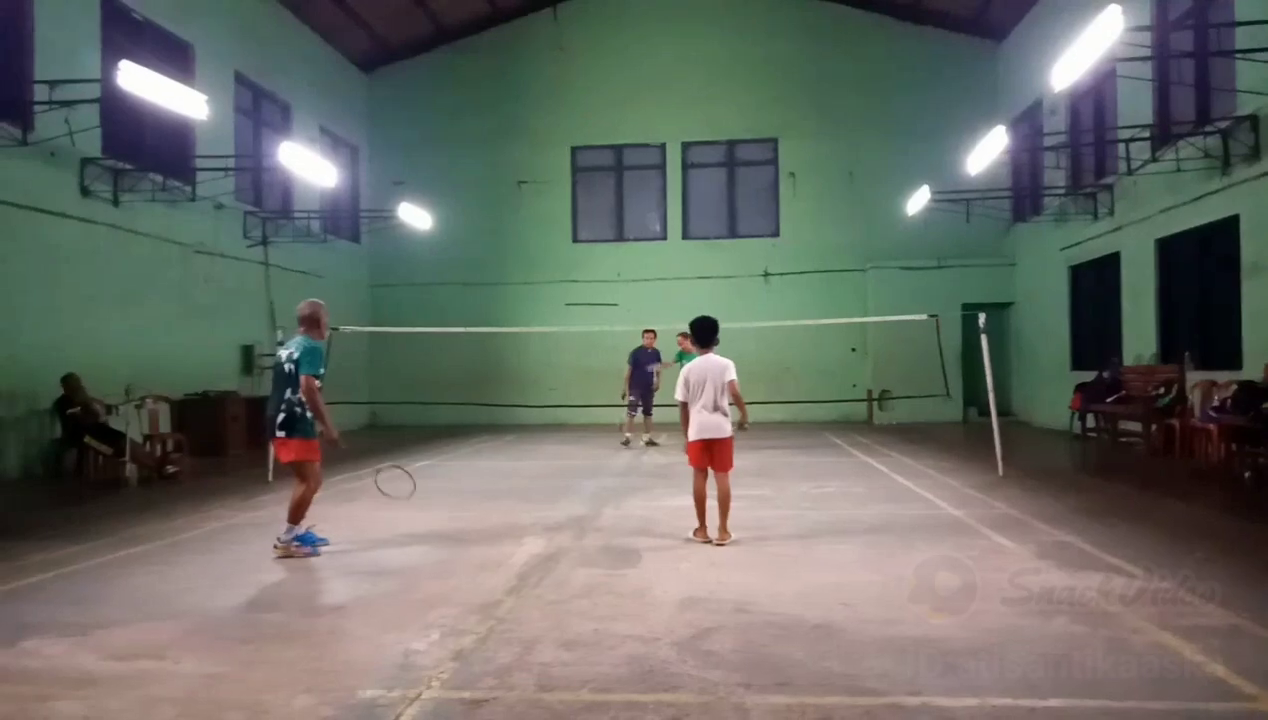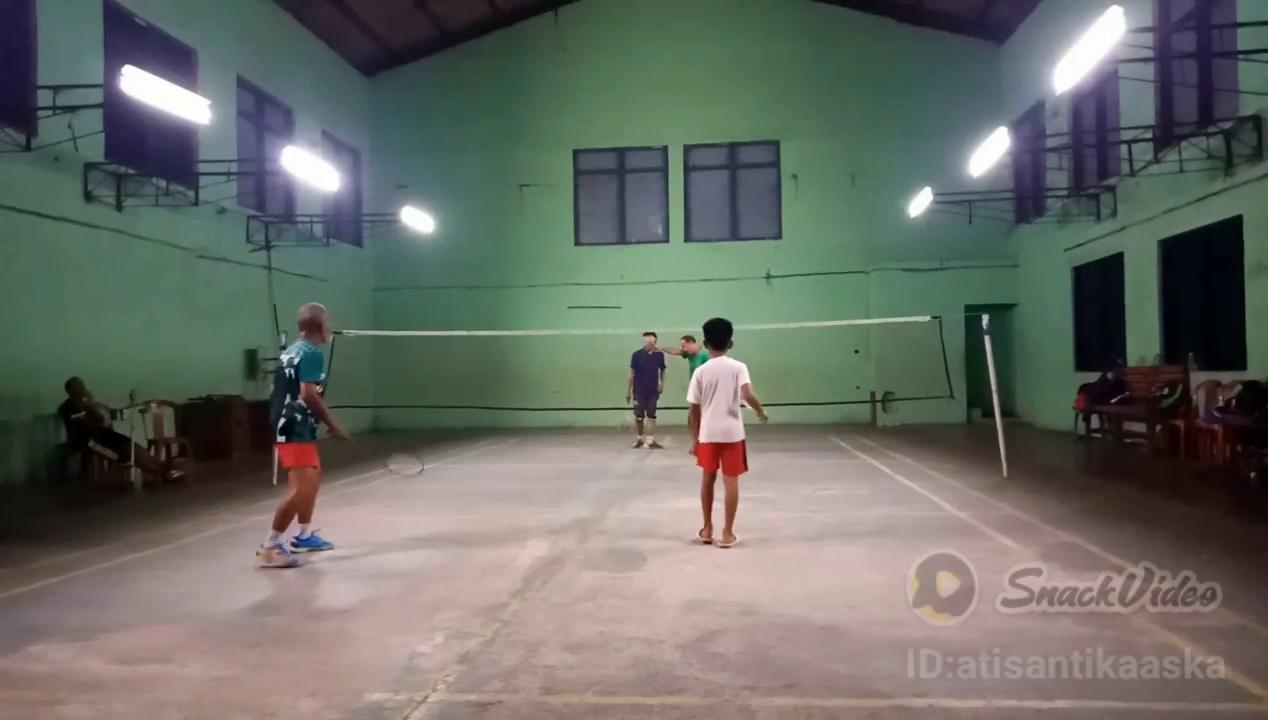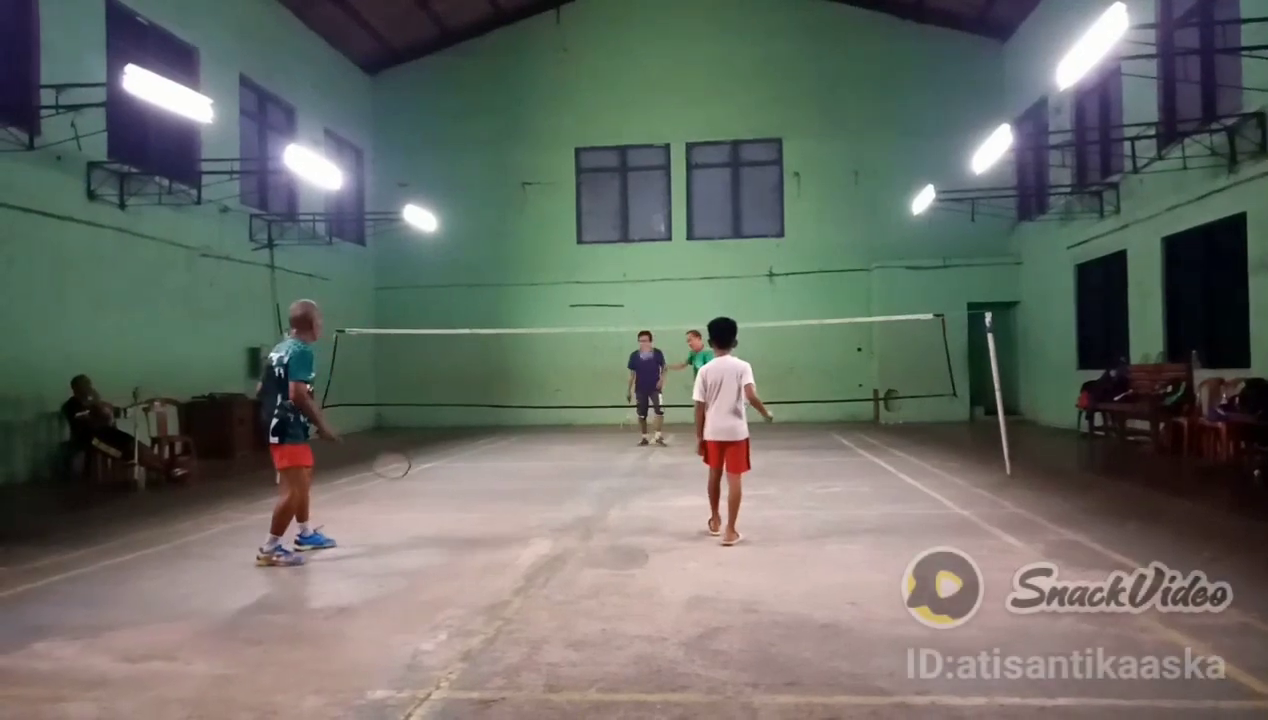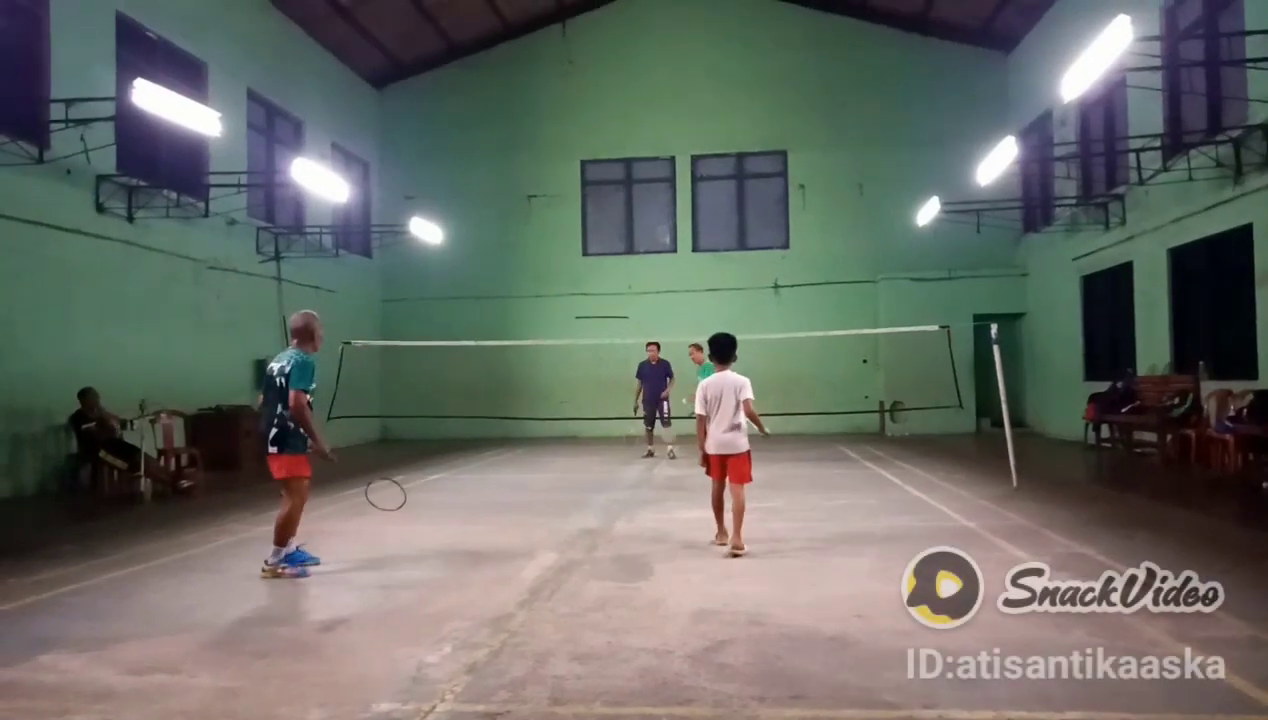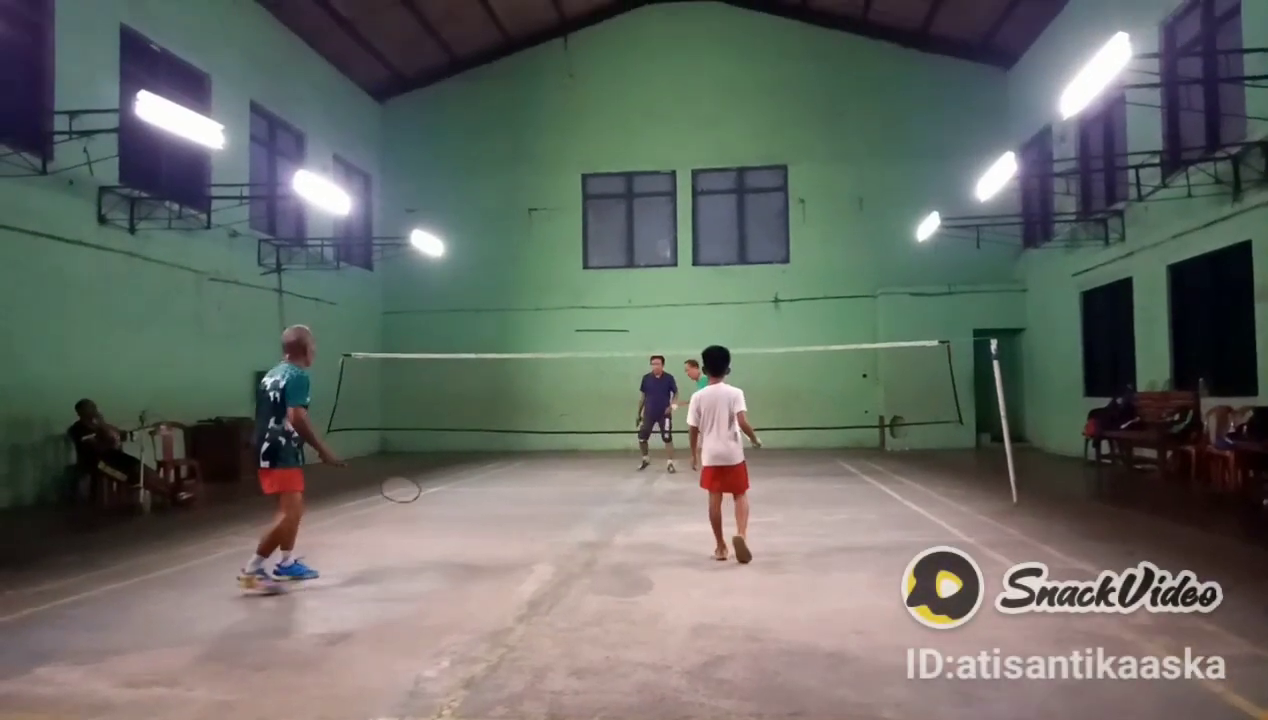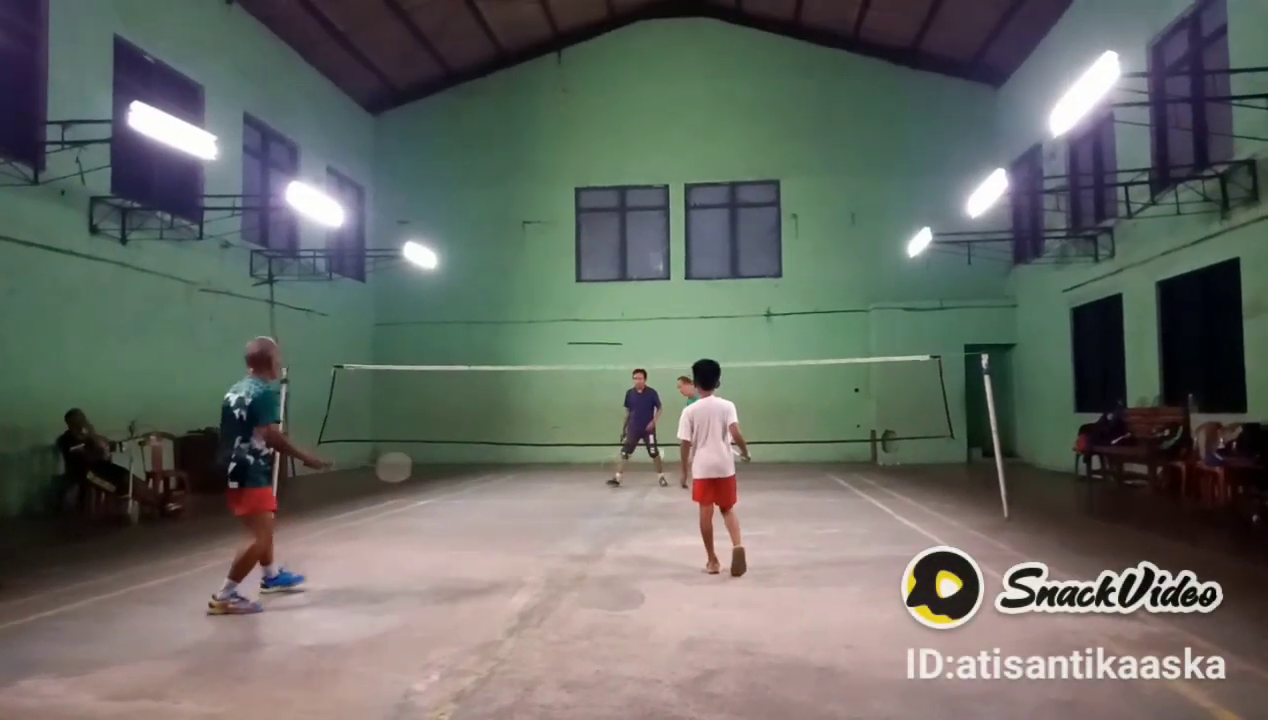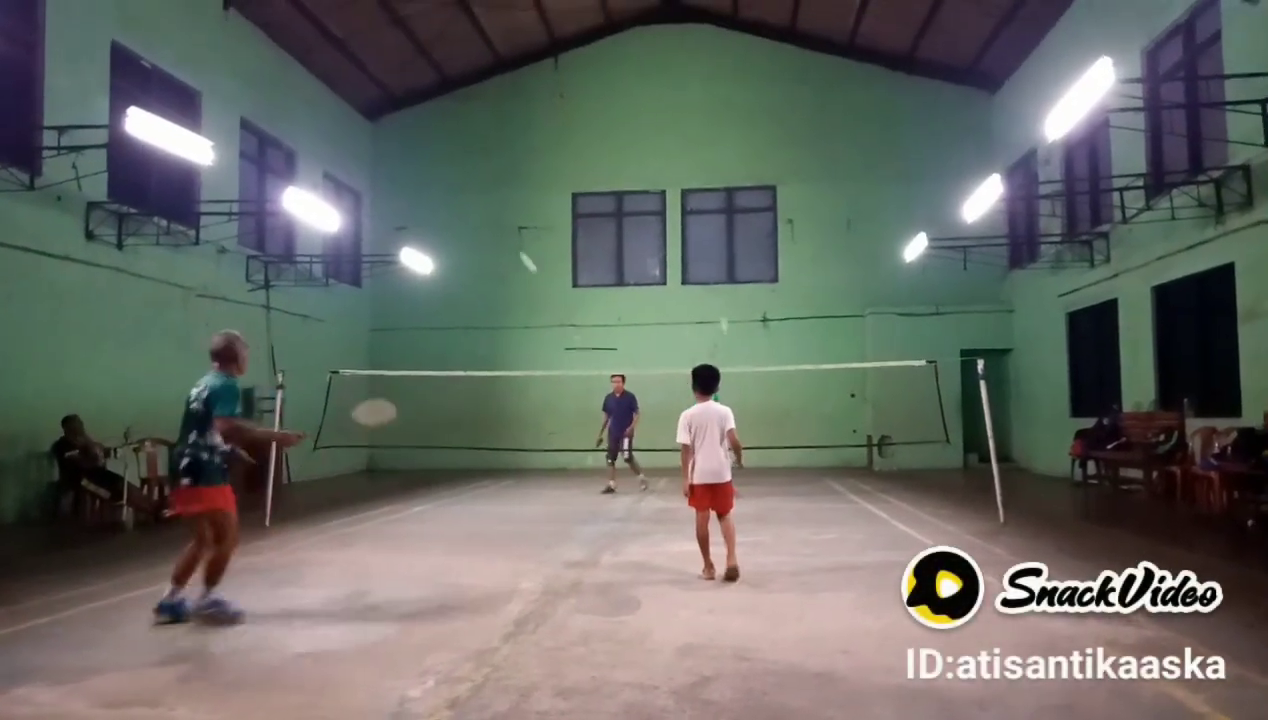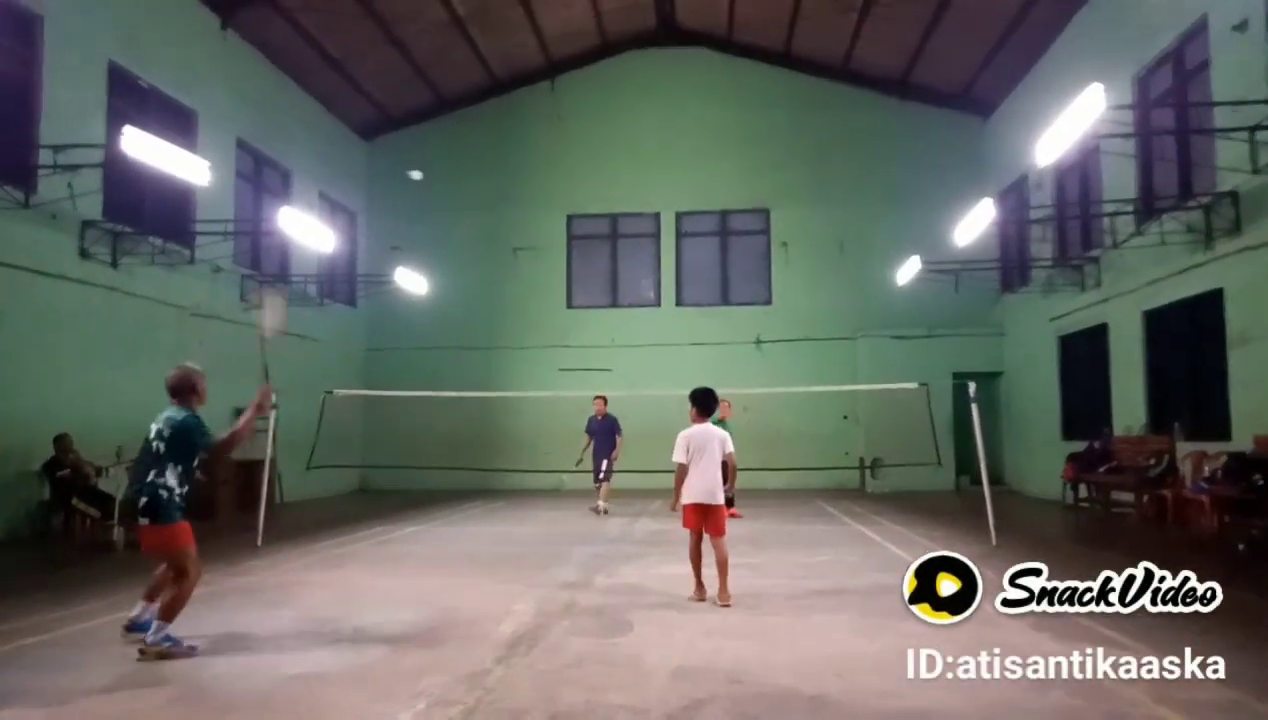
dt=0.3s
person 1, frame 1
left shoulder: (288, 348)
right shoulder: (312, 348)
right elbow: (308, 388)
right wrist: (327, 425)
left hip: (281, 422)
right hip: (296, 425)
left knee: (305, 478)
right knee: (312, 480)
left ankle: (298, 532)
right ankle: (286, 540)
person 1, frame 2
left shoulder: (291, 351)
right shoulder: (312, 353)
left elbow: (276, 390)
right elbow: (309, 395)
right wrist: (333, 425)
left hip: (286, 427)
right hip: (296, 431)
left knee: (312, 478)
right knee: (299, 488)
left ankle: (304, 535)
right ankle: (271, 546)
person 1, frame 3
left shoulder: (279, 349)
right shoulder: (302, 351)
left elbow: (261, 390)
right elbow: (298, 394)
right wrist: (321, 425)
left hip: (279, 427)
right hip: (289, 430)
left knee: (303, 478)
right knee: (293, 489)
left ankle: (306, 533)
right ankle: (270, 549)
person 1, frame 4
left shoulder: (280, 360)
right shoulder: (303, 361)
left elbow: (265, 401)
right elbow: (297, 404)
right wrist: (317, 441)
left hip: (275, 437)
right hip: (288, 440)
left knee: (297, 495)
right knee: (295, 499)
left ankle: (289, 550)
right ankle: (274, 561)
person 1, frame 5
left shoulder: (272, 375)
right shoulder: (297, 376)
right elbow: (297, 419)
right wrist: (322, 450)
left hip: (270, 451)
right hip: (281, 455)
left knee: (293, 509)
right knee: (289, 513)
left ankle: (286, 563)
right ankle: (252, 570)
person 1, frame 6
left shoulder: (235, 390)
right shoulder: (265, 393)
right elbow: (271, 435)
right wrist: (306, 458)
left hip: (233, 470)
right hip: (248, 473)
left knee: (265, 526)
right knee: (260, 536)
left ankle: (272, 575)
right ankle: (225, 596)
person 1, frame 7
left shoulder: (204, 384)
right shoulder: (226, 386)
right elbow: (228, 428)
left wrist: (234, 449)
right wrist: (275, 437)
left hip: (189, 468)
right hip: (205, 471)
left knee: (203, 539)
right knee: (227, 536)
left ankle: (172, 602)
right ankle: (205, 602)
person 1, frame 8
left shoulder: (169, 418)
right shoulder: (185, 422)
right elbow: (225, 446)
right wrist: (254, 411)
left hip: (147, 502)
right hip: (158, 507)
left knee: (176, 564)
right knee: (189, 574)
left ankle: (140, 618)
right ankle: (155, 640)
person 2, frame 1
left shoulder: (688, 369)
right shoulder: (726, 364)
left elbow: (683, 407)
right elbow: (734, 392)
left wrist: (686, 435)
right wrist: (744, 416)
left hip: (698, 430)
right hip: (721, 429)
left knee: (700, 478)
right knee: (722, 478)
left ankle: (702, 530)
right ankle: (723, 531)
person 2, frame 2
left shoulder: (701, 371)
right shoulder: (738, 367)
left elbow: (694, 409)
right elbow: (748, 395)
left wrist: (694, 438)
right wrist: (761, 412)
left hip: (708, 434)
right hip: (732, 433)
left knee: (708, 479)
right knee: (731, 481)
left ankle: (707, 529)
right ankle: (727, 533)
person 2, frame 3
left shoulder: (705, 370)
right shoulder: (742, 366)
left elbow: (699, 407)
right elbow: (751, 396)
left wrist: (699, 437)
right wrist: (766, 413)
left hip: (712, 432)
right hip: (736, 431)
left knee: (714, 475)
right knee: (734, 479)
left ankle: (715, 520)
right ankle: (730, 531)
person 2, frame 4
left shoulder: (705, 384)
right shoulder: (742, 381)
left elbow: (701, 420)
right elbow: (749, 411)
left wrist: (702, 450)
right wrist: (762, 429)
left hip: (714, 445)
right hip: (737, 444)
left knee: (718, 488)
right knee: (738, 490)
left ankle: (721, 532)
right ankle: (736, 538)
person 2, frame 5
left shoulder: (698, 397)
right shoulder: (735, 393)
left elbow: (693, 430)
right elbow: (743, 423)
left wrist: (694, 454)
right wrist: (755, 440)
left hip: (710, 456)
right hip: (733, 455)
left knee: (715, 500)
right knee: (740, 496)
left ankle: (721, 547)
right ankle: (741, 534)
person 2, frame 6
left shoulder: (690, 411)
right shoulder: (727, 406)
left elbow: (685, 445)
right elbow: (736, 434)
left wrist: (684, 472)
right wrist: (745, 452)
left hip: (701, 469)
right hip: (725, 467)
left knee: (706, 513)
right knee: (728, 510)
left ankle: (712, 560)
right ankle: (737, 545)
person 2, frame 7
left shoulder: (688, 415)
right shoulder: (725, 411)
left elbow: (686, 449)
right elbow: (733, 441)
left wrist: (685, 479)
right wrist: (738, 459)
left hip: (699, 475)
right hip: (722, 473)
left knee: (702, 519)
right knee: (725, 516)
left ankle: (708, 566)
right ankle: (731, 558)
person 2, frame 8
left shoulder: (686, 435)
right shoulder: (722, 434)
left elbow: (681, 469)
right elbow: (732, 464)
left wrist: (676, 496)
right wrist: (730, 485)
left hip: (692, 495)
right hip: (715, 495)
left knee: (695, 540)
right knee: (718, 542)
left ankle: (699, 587)
right ankle: (723, 591)
